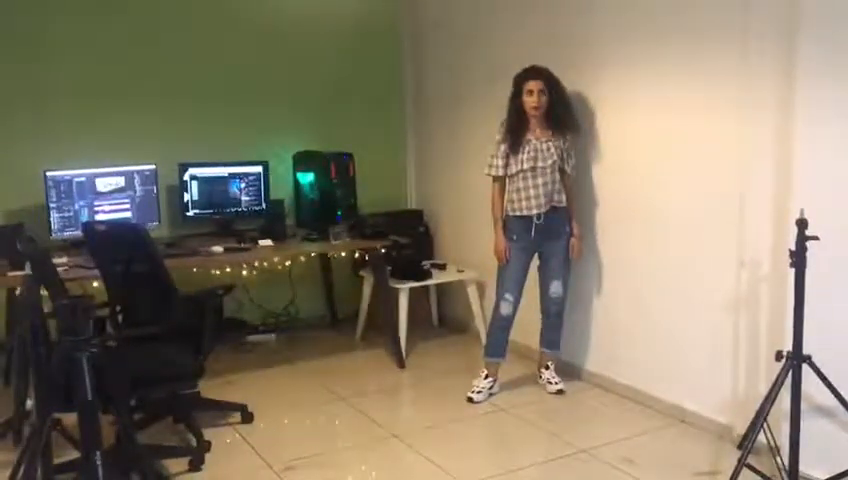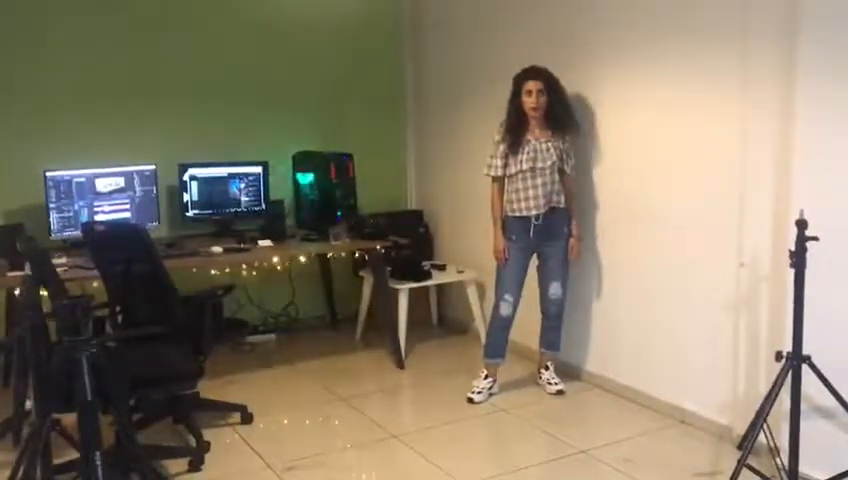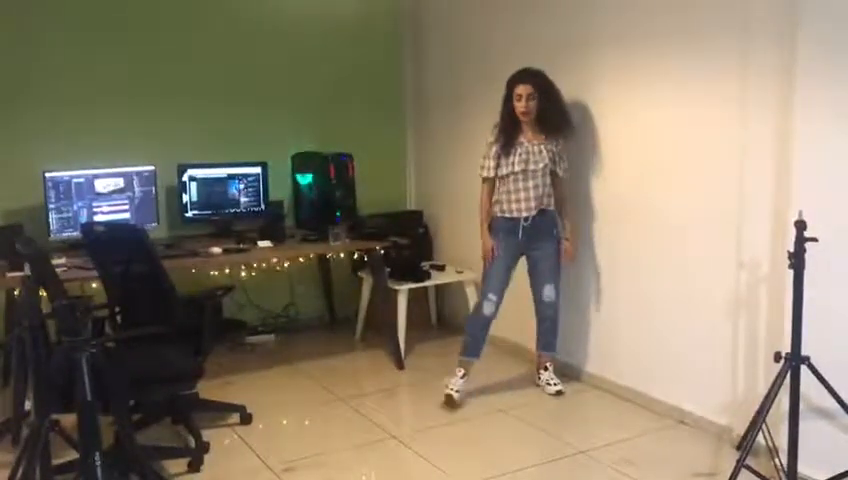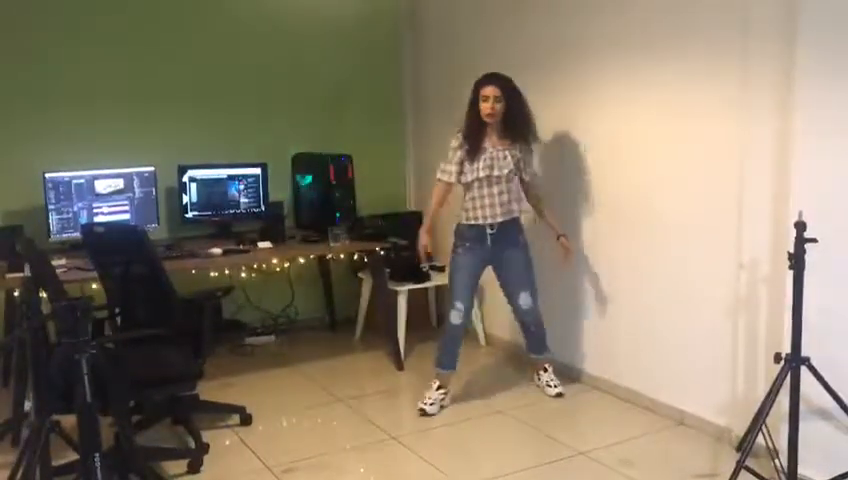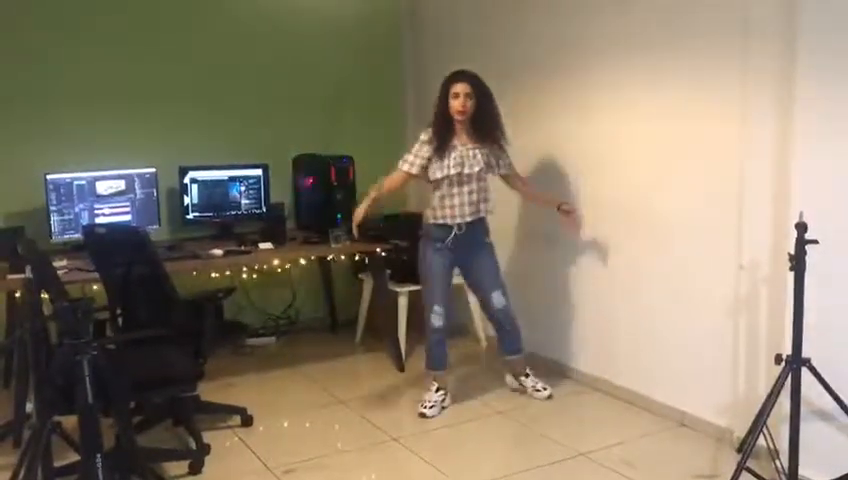
dt=0.3s
person 1, frame 1
left shoulder: (561, 137)
right shoulder: (508, 138)
left elbow: (568, 184)
right elbow: (498, 187)
left wrist: (575, 229)
right wrist: (499, 233)
left hip: (555, 226)
right hip: (519, 227)
left knee: (554, 300)
right knee: (506, 302)
left ankle: (546, 367)
right ankle: (489, 375)
person 1, frame 2
left shoulder: (560, 138)
right shoulder: (507, 138)
left elbow: (567, 185)
right elbow: (497, 187)
left wrist: (574, 229)
right wrist: (497, 232)
left hip: (553, 227)
right hip: (517, 227)
left knee: (554, 301)
right knee: (505, 303)
left ankle: (546, 368)
right ankle: (488, 376)
person 1, frame 3
left shoulder: (554, 140)
right shoulder: (500, 139)
left elbow: (559, 188)
right elbow: (488, 187)
left wrist: (567, 231)
right wrist: (485, 233)
left hip: (543, 229)
right hip: (506, 229)
left knee: (549, 303)
right knee: (487, 303)
left ankle: (545, 368)
right ankle: (462, 373)
person 1, frame 4
left shoulder: (518, 146)
right shoulder: (463, 143)
left elbow: (531, 192)
right elbow: (443, 186)
left wrist: (557, 231)
right wrist: (425, 227)
left hip: (509, 235)
right hip: (470, 237)
left knee: (527, 308)
right knee: (457, 313)
left ankle: (542, 370)
right ankle: (441, 385)
person 1, frame 5
left shoulder: (489, 144)
right shoulder: (432, 140)
left elbow: (516, 180)
right elbow: (400, 176)
left wrist: (556, 205)
right wrist: (367, 200)
left hip: (475, 236)
right hip: (438, 237)
left knee: (500, 307)
right knee: (436, 315)
left ankle: (519, 373)
right ankle: (438, 387)
